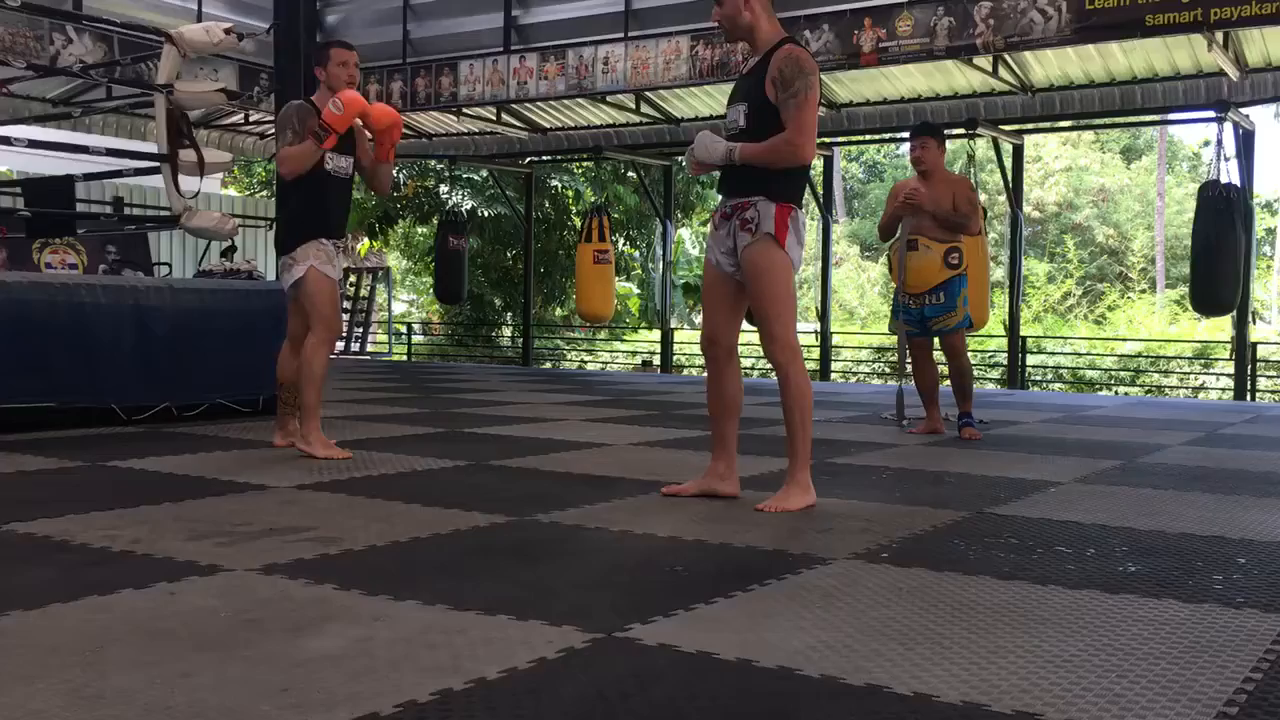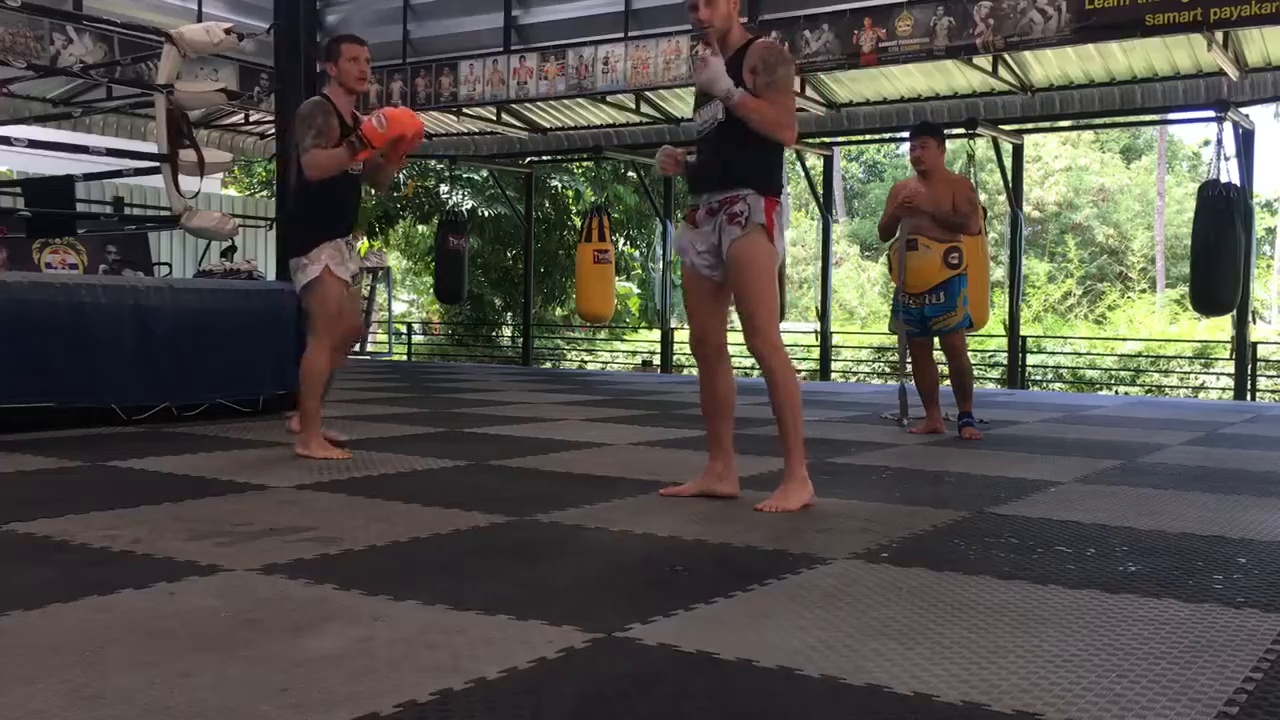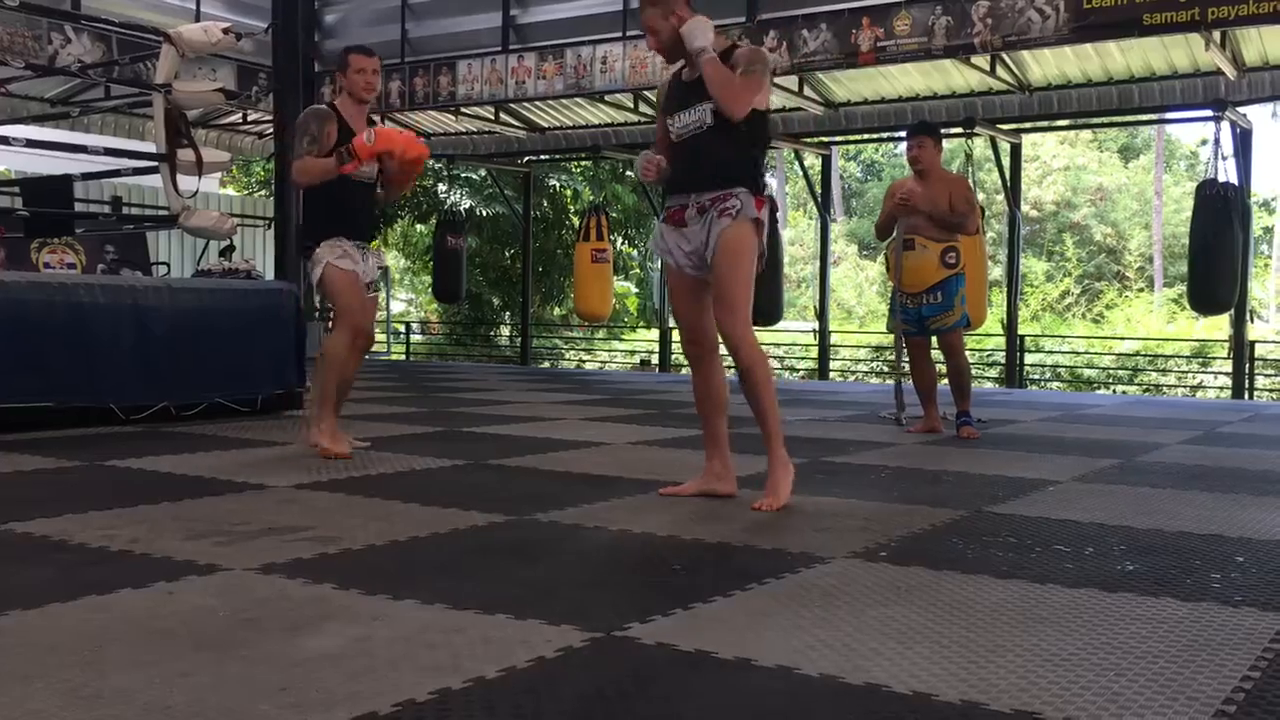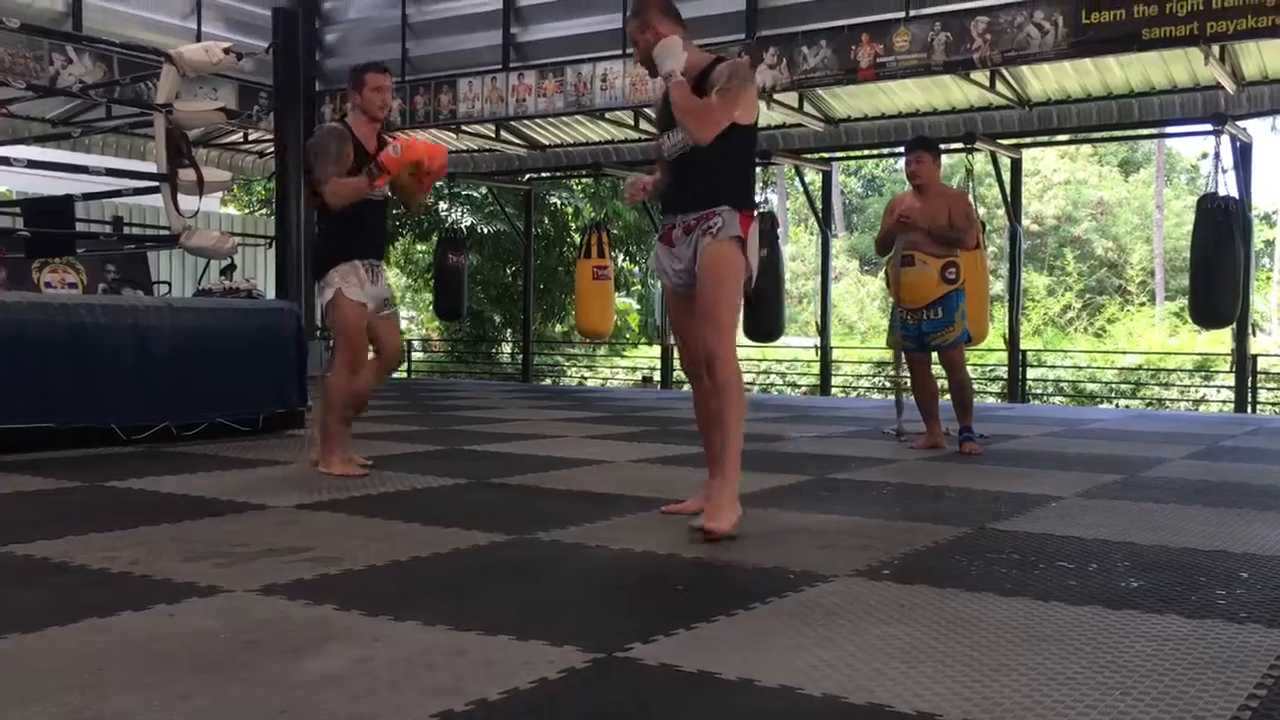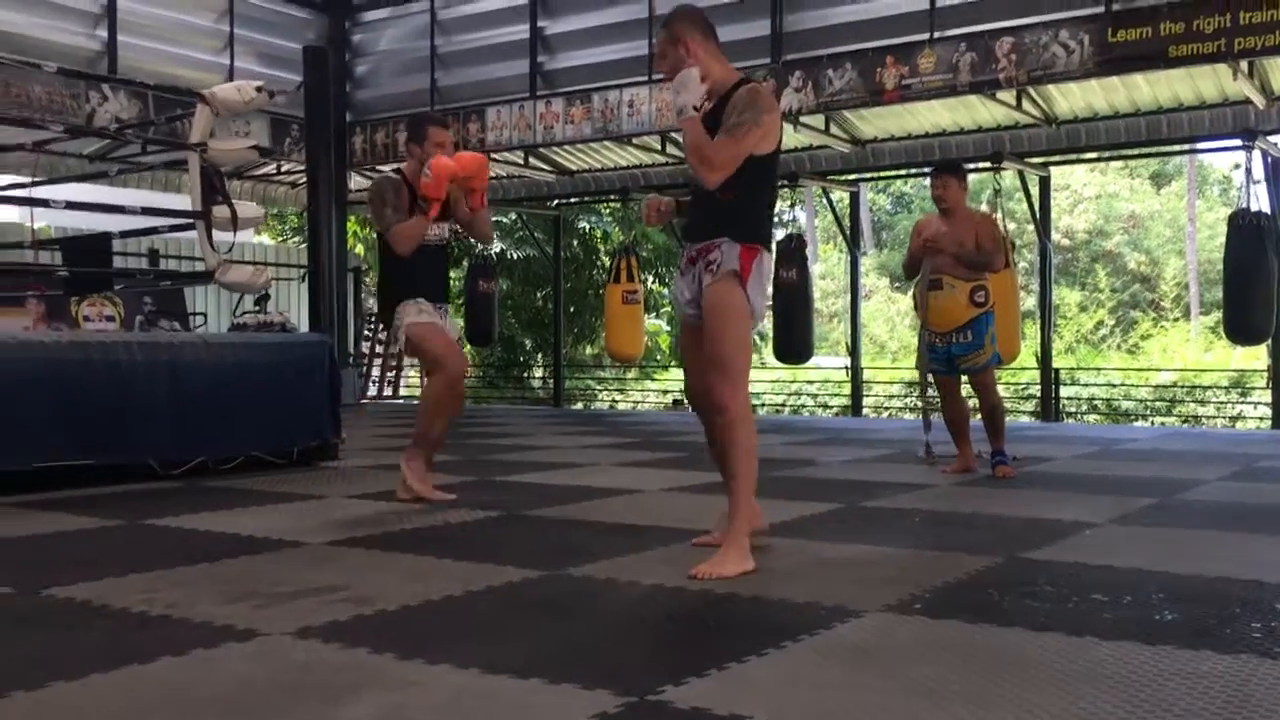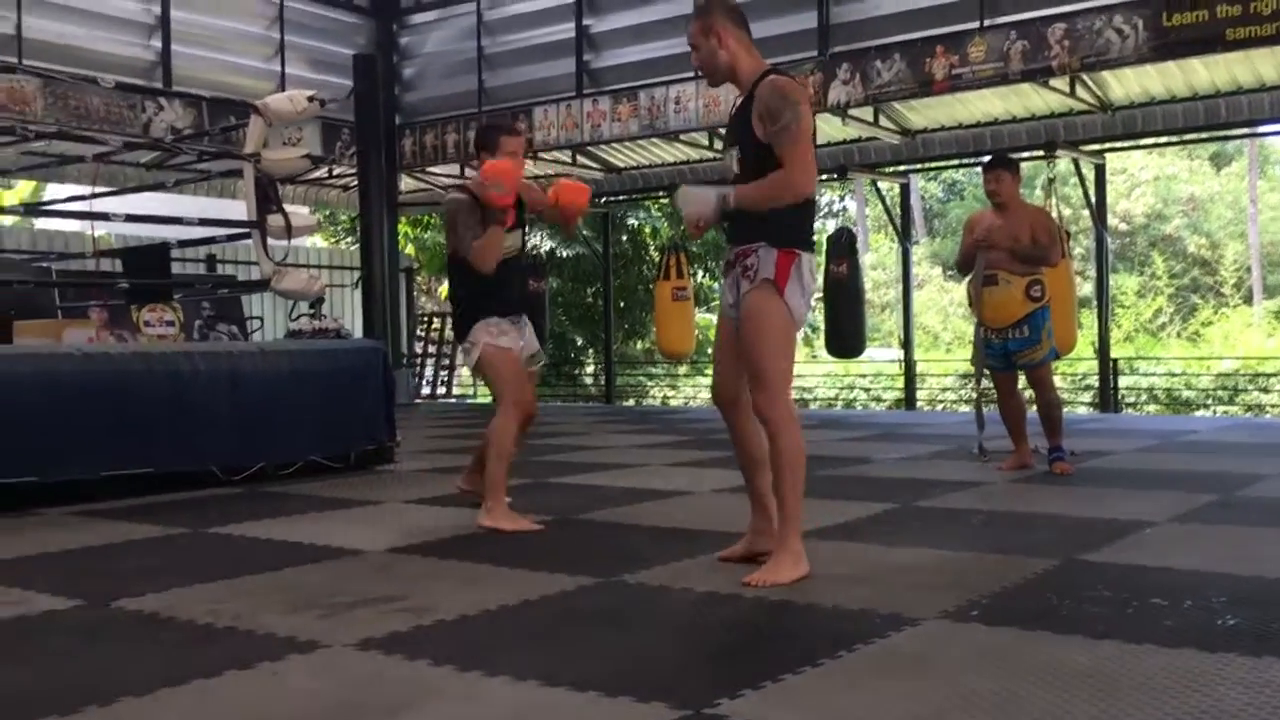
dt=0.4s
person 1, frame 1
left shoulder: (790, 60)
right shoulder: (752, 70)
left elbow: (801, 147)
left wrist: (726, 152)
right wrist: (712, 160)
left hip: (768, 217)
right hip: (730, 218)
left knee: (781, 349)
right knee: (715, 345)
left ankle: (800, 480)
right ankle: (721, 471)
person 1, frame 2
left shoulder: (764, 55)
right shoulder: (707, 76)
left elbow: (784, 128)
left wrist: (725, 88)
right wrist: (682, 163)
left hip: (748, 210)
right hip: (700, 216)
left knee: (763, 343)
right knee: (706, 346)
left ankle: (797, 476)
right ankle: (720, 471)
person 1, frame 3
left shoulder: (746, 58)
right shoulder: (671, 86)
left elbow: (735, 105)
left wrist: (704, 49)
right wrist: (653, 166)
left hip: (733, 205)
right hip: (679, 219)
left knee: (733, 328)
right knee: (697, 347)
left ankle: (777, 458)
right ankle: (718, 469)
person 1, frame 4
left shoulder: (732, 73)
right shoulder: (669, 96)
left elbow: (702, 130)
left wrist: (673, 72)
right wrist: (648, 186)
left hip: (724, 224)
right hip: (675, 234)
left knee: (715, 349)
right knee: (695, 365)
left ankle: (725, 493)
right ankle: (720, 488)
person 1, frame 5
left shoulder: (753, 99)
right shoulder: (710, 109)
left elbow: (711, 171)
left wrist: (687, 111)
right wrist: (673, 207)
left hip: (735, 258)
right hip: (698, 260)
left knee: (729, 395)
right knee: (701, 393)
left ankle: (737, 545)
right ankle: (745, 512)
person 1, frame 6
left shoulder: (779, 92)
right shoulder: (747, 103)
left elbow: (800, 179)
left wrist: (721, 199)
right wrist: (716, 208)
left hip: (775, 261)
right hip: (746, 262)
left knee: (770, 403)
right knee: (728, 395)
left ankle: (791, 549)
right ankle: (764, 526)
person 2, frame 1
left shoulder: (354, 128)
right shoulder: (299, 113)
left elbow: (381, 185)
right elbow: (286, 166)
left wrist: (386, 143)
right wrist: (326, 130)
left hip: (327, 242)
right hip: (302, 239)
left knee: (299, 337)
right knee: (326, 328)
left ankle: (286, 426)
right ankle: (311, 433)
person 2, frame 2
left shoulder: (356, 119)
right shoulder: (318, 110)
left elbow: (379, 182)
right elbow: (312, 167)
left wrist: (395, 150)
right wrist: (361, 142)
left hip: (339, 239)
right hip: (315, 239)
left knee: (348, 330)
right knee: (326, 334)
left ankle: (306, 414)
right ankle: (310, 437)
person 2, frame 3
left shoulder: (376, 131)
right shoulder: (320, 118)
left elbow: (392, 194)
right elbow: (301, 173)
right wrist: (349, 155)
left hip: (363, 246)
right hip: (327, 241)
left knee: (359, 339)
right knee: (352, 322)
left ankle: (325, 426)
right ankle: (323, 420)
person 2, frame 4
left shoulder: (386, 145)
right shoulder: (332, 138)
left elbow: (413, 205)
right elbow: (334, 196)
left wrist: (424, 177)
right wrist: (379, 171)
left hip: (373, 265)
right hip: (341, 264)
left knee: (390, 354)
right knee: (352, 358)
left ankle: (336, 430)
right ankle: (329, 453)
person 2, frame 5
left shoulder: (444, 186)
right shoulder: (389, 187)
left elbow: (483, 236)
right elbow: (403, 244)
left wrist: (474, 195)
right wrist: (431, 200)
left hip: (434, 305)
right hip: (406, 304)
left knee: (446, 393)
right knee: (453, 367)
left ankle: (413, 482)
right ankle: (414, 456)
person 2, frame 6
left shoulder: (520, 193)
right shoulder: (460, 203)
left elbow: (558, 215)
right elbow: (485, 262)
right wrist: (502, 212)
left hip: (515, 318)
right hip: (481, 322)
left knee: (523, 411)
right knee: (515, 402)
left ankle: (476, 476)
right ankle: (494, 507)
person 3, frame 1
left shoulder: (958, 184)
right shoulder: (901, 188)
left elbow: (972, 225)
right elbow: (883, 234)
left wrist: (929, 209)
right wrist: (897, 212)
left hip: (944, 278)
left knee: (954, 348)
right knee: (918, 350)
left ankle: (965, 417)
right ankle: (932, 417)
person 3, frame 2
left shoulder: (958, 184)
right shoulder: (900, 188)
left elbow: (972, 226)
right elbow: (883, 234)
left wrist: (929, 210)
right wrist: (896, 213)
left hip: (944, 278)
left knee: (954, 347)
right knee: (918, 350)
left ankle: (966, 417)
right ankle: (932, 418)
person 3, frame 3
left shoulder: (955, 183)
right shoulder: (898, 188)
left elbow: (969, 225)
right elbow: (881, 234)
left wrist: (925, 209)
right wrist: (893, 212)
left hip: (942, 277)
right hip: (906, 279)
left knee: (952, 346)
right knee: (916, 349)
left ankle: (964, 416)
right ankle: (930, 416)
person 3, frame 4
left shoulder: (954, 198)
right shoulder: (897, 203)
left elbow: (968, 240)
right elbow: (880, 249)
left wrist: (924, 226)
right wrist: (891, 229)
left hip: (942, 293)
right hip: (906, 295)
left knee: (954, 363)
right knee: (917, 365)
left ankle: (966, 432)
right ankle: (933, 432)
person 3, frame 5
left shoulder: (981, 222)
right shoulder: (923, 226)
left elbow: (996, 262)
right elbow: (908, 272)
left wrist: (952, 250)
right wrist: (917, 253)
left hip: (971, 316)
right hip: (935, 319)
left knee: (984, 385)
right knee: (947, 389)
left ankle: (999, 455)
right ankle: (965, 455)
person 3, frame 6
left shoulder: (1036, 216)
right shoulder: (976, 221)
left elbow: (1052, 256)
right elbow: (962, 268)
left wrist: (1008, 246)
right wrist: (971, 251)
left hip: (1027, 311)
right hip: (990, 315)
left knee: (1042, 381)
right knee: (1004, 386)
left ankle: (1057, 451)
right ankle: (1021, 451)
